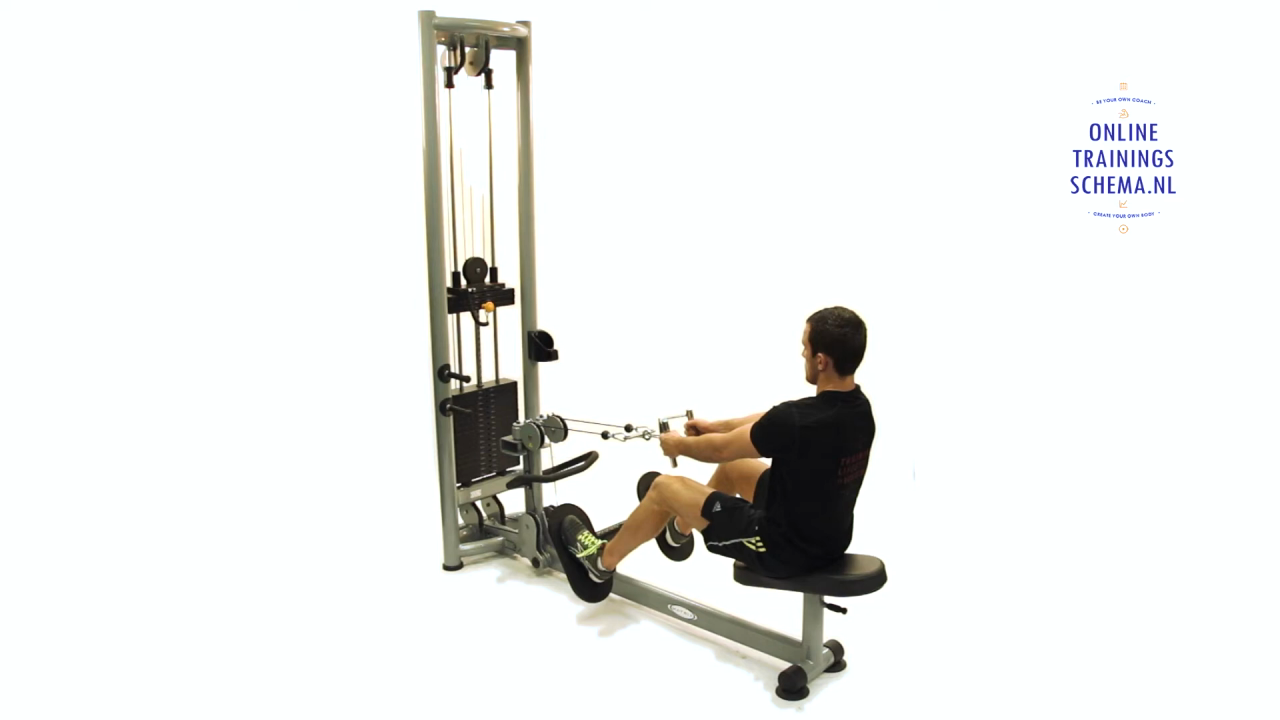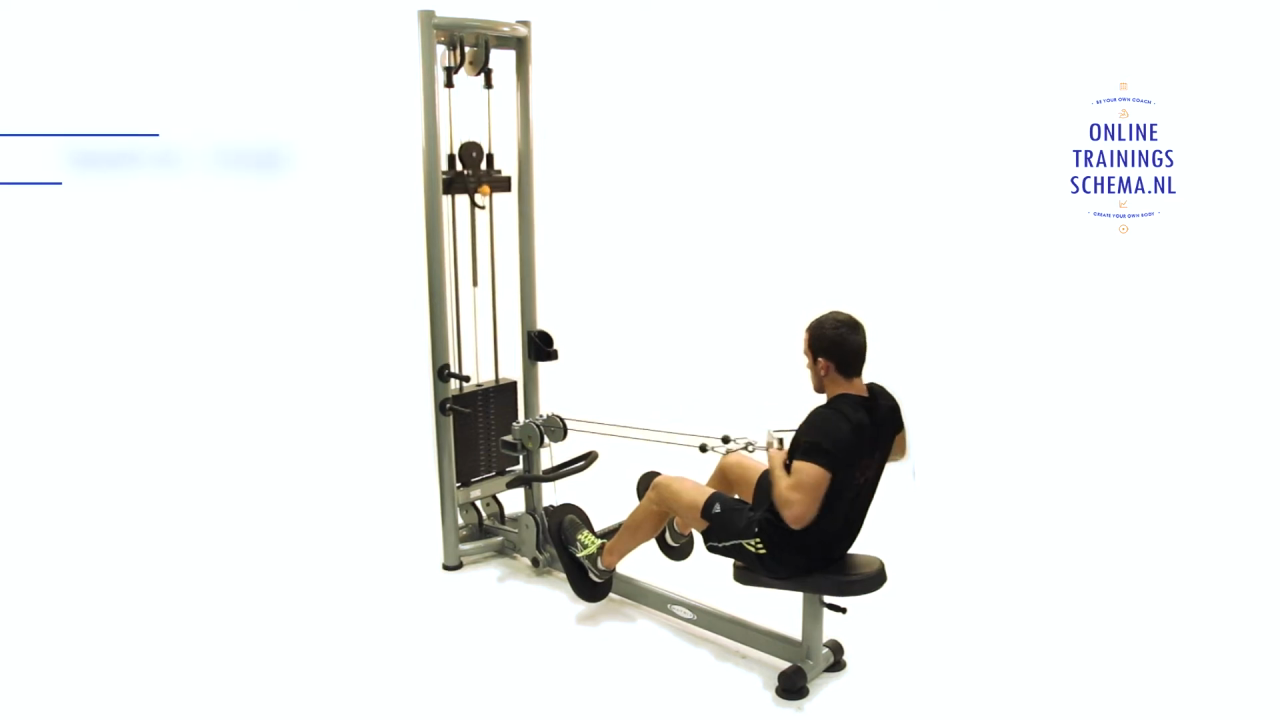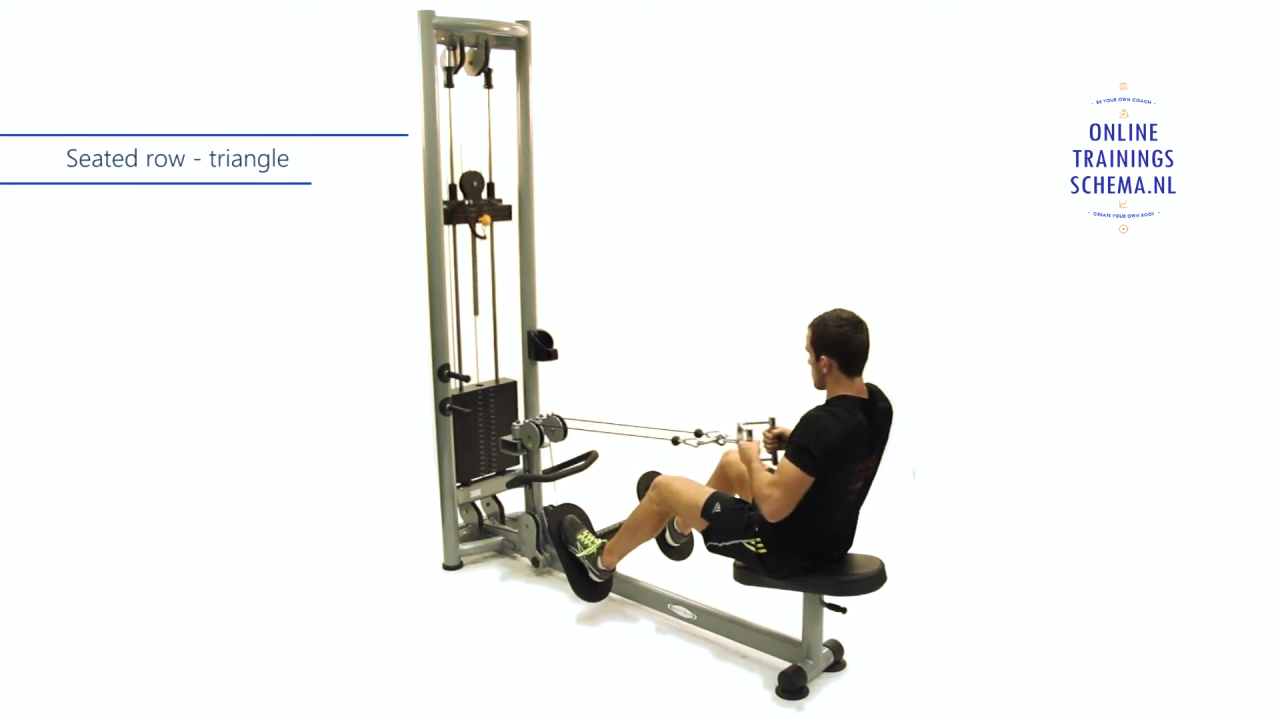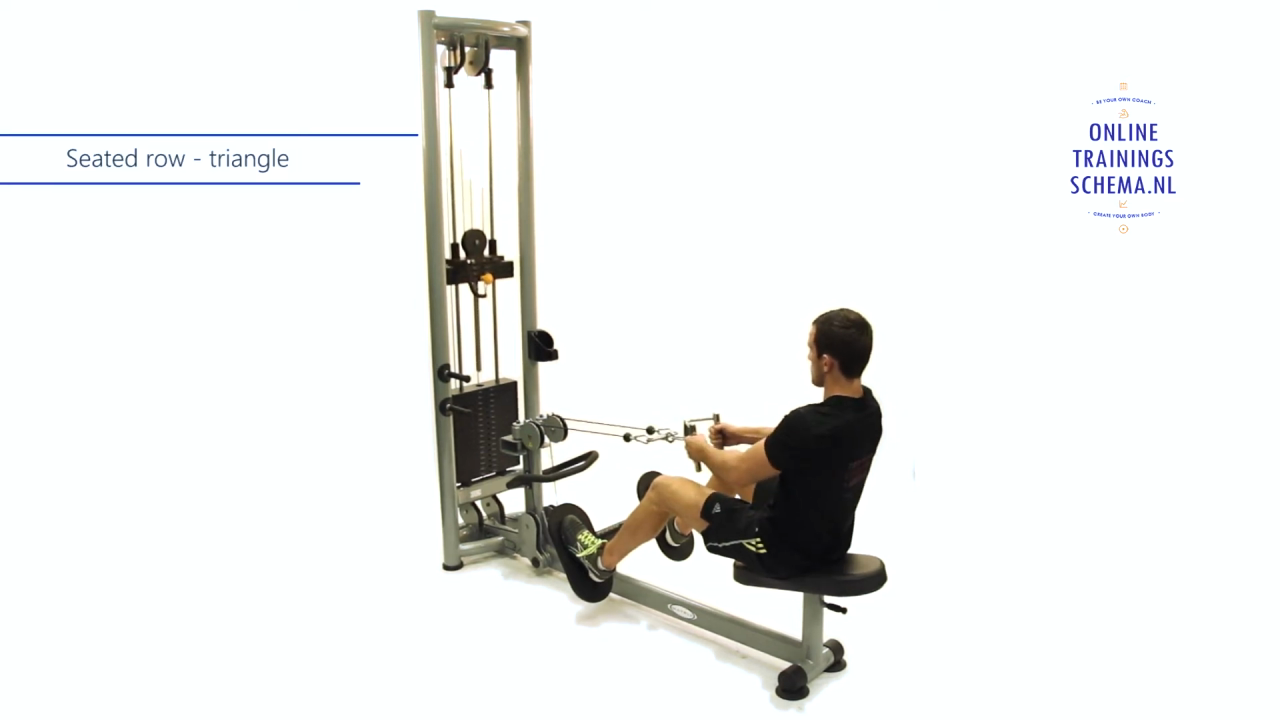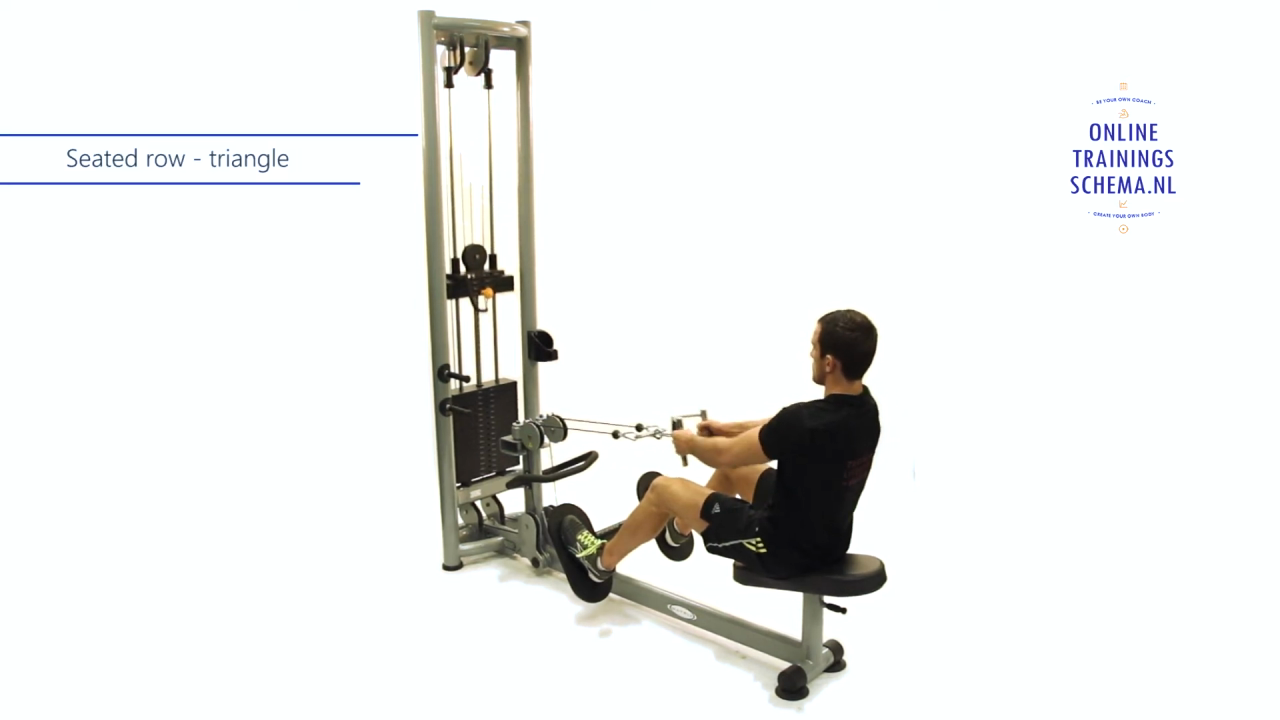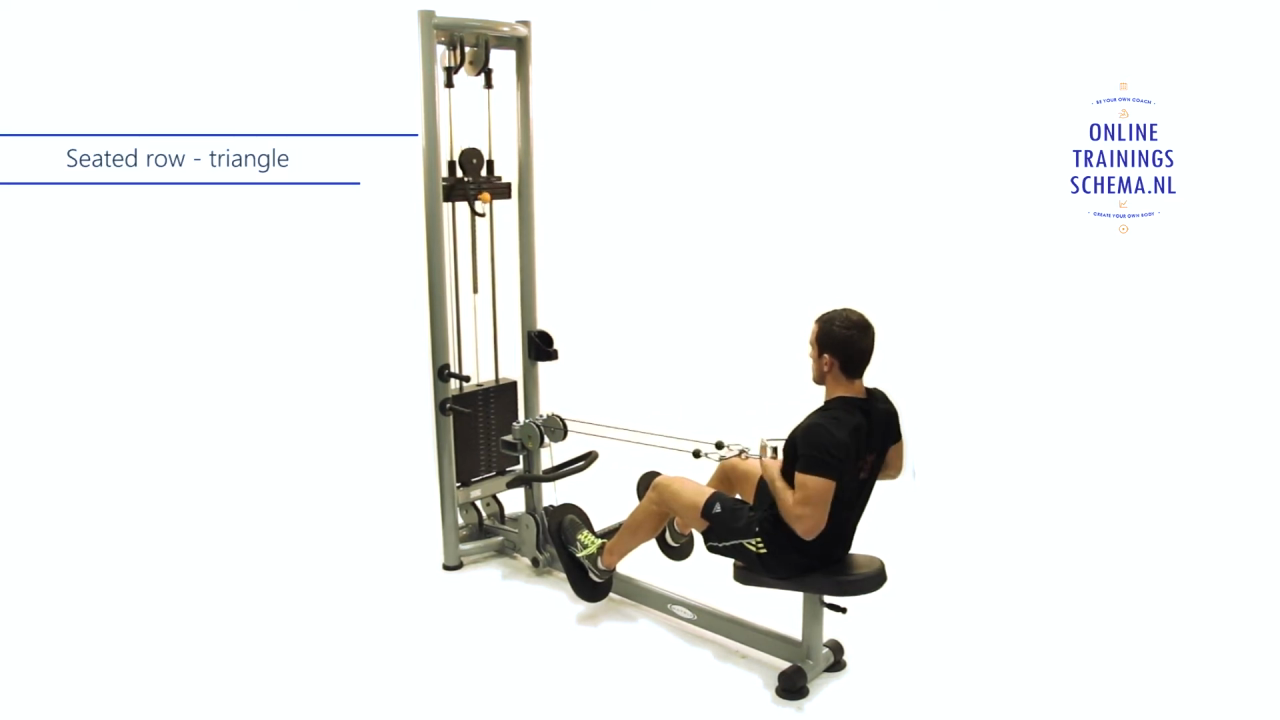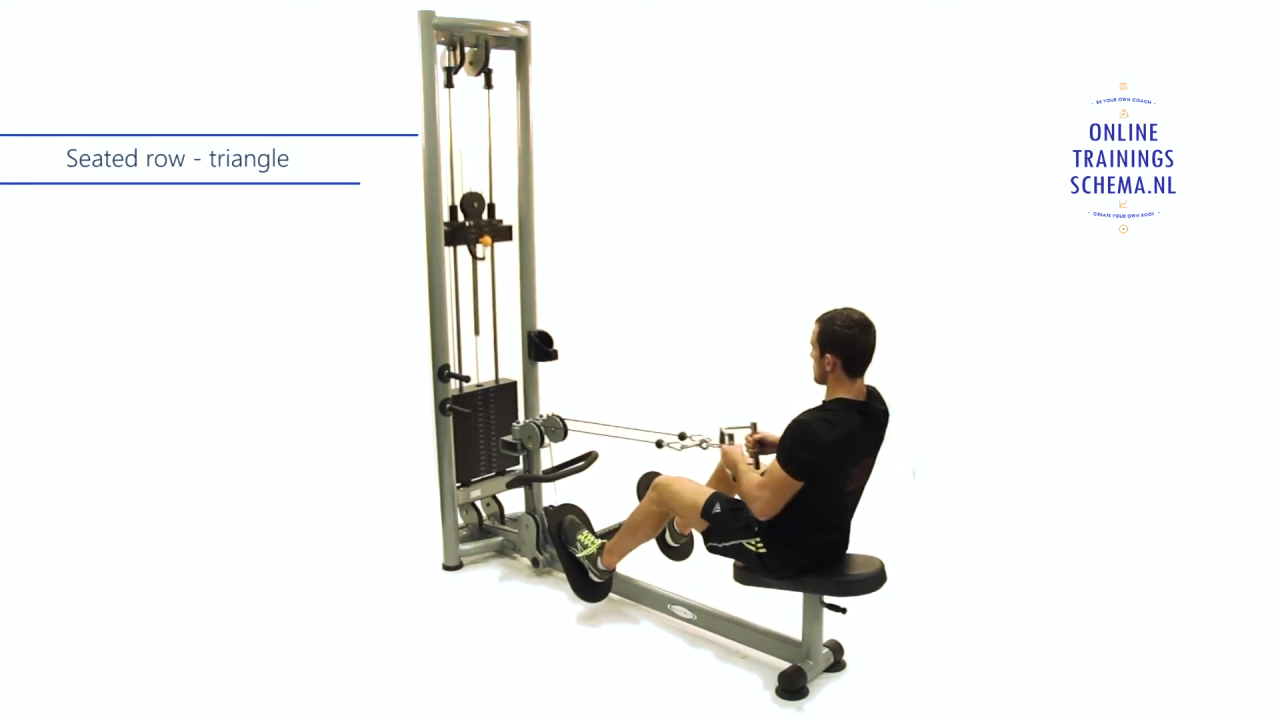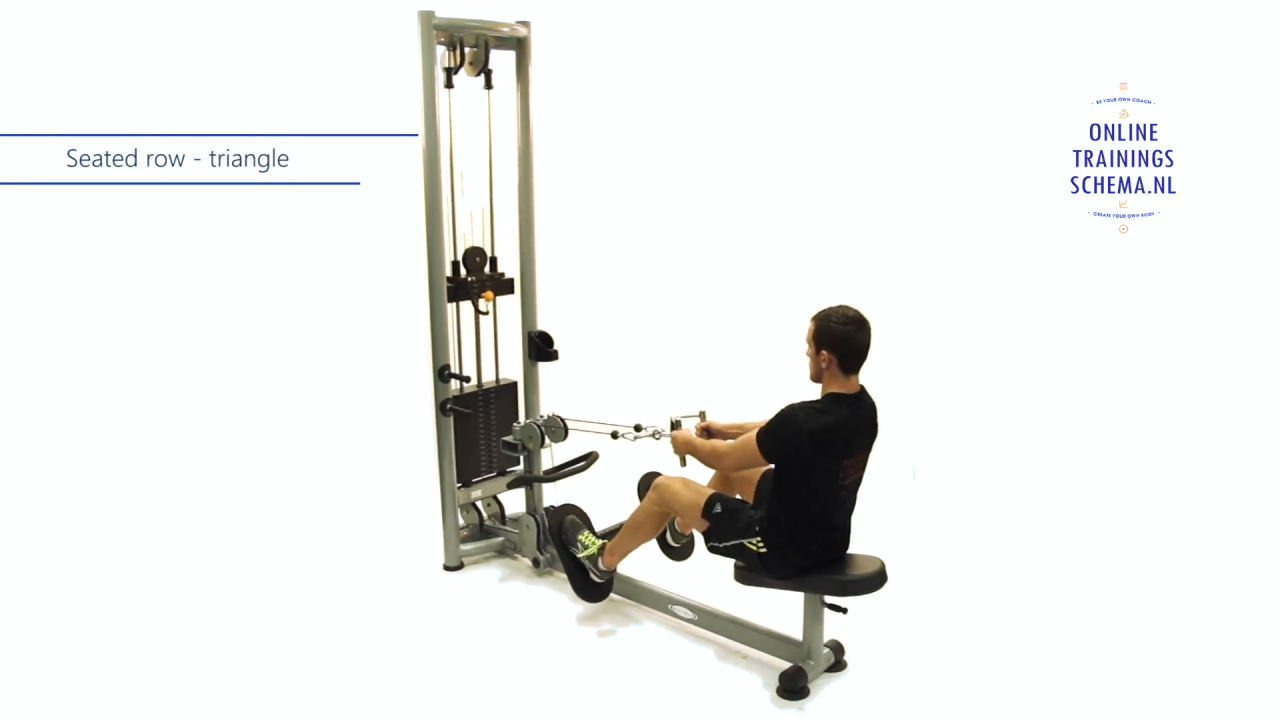
dt=0.7s
person 1, frame 1
left shoulder: (800, 419)
right shoulder: (856, 403)
left elbow: (720, 449)
left wrist: (680, 444)
right wrist: (714, 425)
left hip: (783, 548)
right hip: (829, 539)
left knee: (664, 487)
right knee: (733, 467)
left ankle: (603, 560)
right ankle: (681, 527)
person 1, frame 2
left shoulder: (828, 423)
right shoulder: (884, 404)
left elbow: (795, 512)
right elbow: (898, 450)
left wrist: (778, 466)
left hip: (785, 548)
right hip: (831, 540)
left knee: (664, 487)
right knee: (731, 462)
left ankle: (603, 560)
right ankle: (678, 528)
person 1, frame 3
left shoulder: (822, 423)
right shoulder: (877, 404)
left elbow: (773, 505)
left wrist: (753, 458)
right wrist: (795, 441)
left hip: (786, 549)
right hip: (830, 539)
left knee: (663, 486)
right knee: (730, 463)
left ankle: (603, 560)
right ankle: (679, 527)
person 1, frame 4
left shoulder: (812, 422)
right shoulder: (866, 407)
left elbow: (738, 475)
left wrist: (702, 450)
right wrist: (743, 434)
left hip: (784, 547)
right hip: (827, 539)
left knee: (663, 488)
right knee: (731, 460)
left ankle: (603, 560)
right ankle: (679, 527)
person 1, frame 5
left shoulder: (809, 420)
right shoulder: (863, 405)
left elbow: (723, 456)
left wrist: (689, 442)
right wrist: (729, 429)
left hip: (785, 548)
right hip: (827, 538)
left knee: (663, 488)
right knee: (731, 463)
left ankle: (602, 560)
right ankle: (679, 527)
person 1, frame 6
left shoulder: (821, 431)
right shoulder: (882, 408)
left elbow: (807, 524)
right elbow: (892, 468)
left wrist: (775, 476)
left hip: (785, 549)
right hip: (832, 543)
left knee: (664, 487)
right knee: (732, 464)
left ankle: (604, 559)
right ankle: (678, 527)
person 1, frame 7
left shoulder: (814, 426)
right shoulder: (874, 406)
left elbow: (762, 503)
left wrist: (738, 462)
right wrist: (780, 444)
left hip: (783, 549)
right hip: (827, 540)
left knee: (664, 487)
right knee: (730, 469)
left ankle: (603, 560)
right ankle: (679, 528)
person 1, frame 8
left shoulder: (805, 419)
right shoulder: (862, 405)
left elbow: (728, 459)
left wrist: (689, 444)
right wrist: (728, 430)
left hip: (783, 546)
right hip: (827, 540)
left knee: (664, 488)
right knee: (732, 463)
left ankle: (604, 560)
right ankle: (680, 527)
